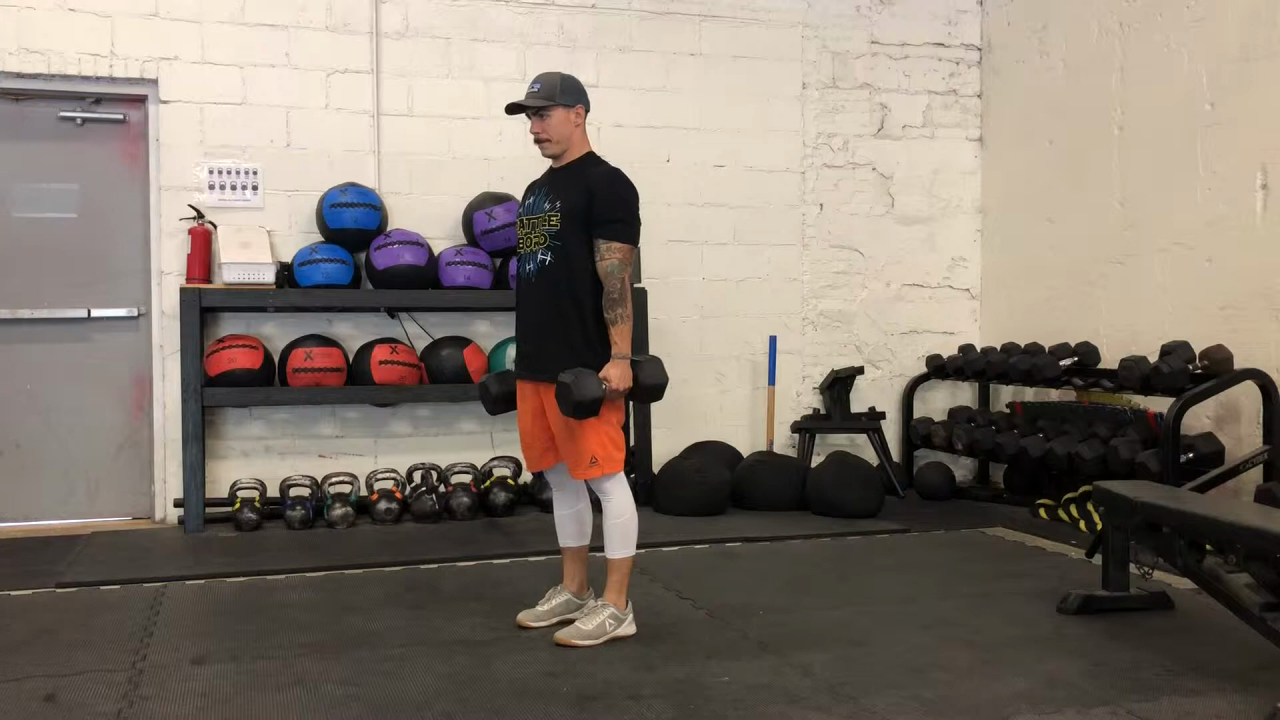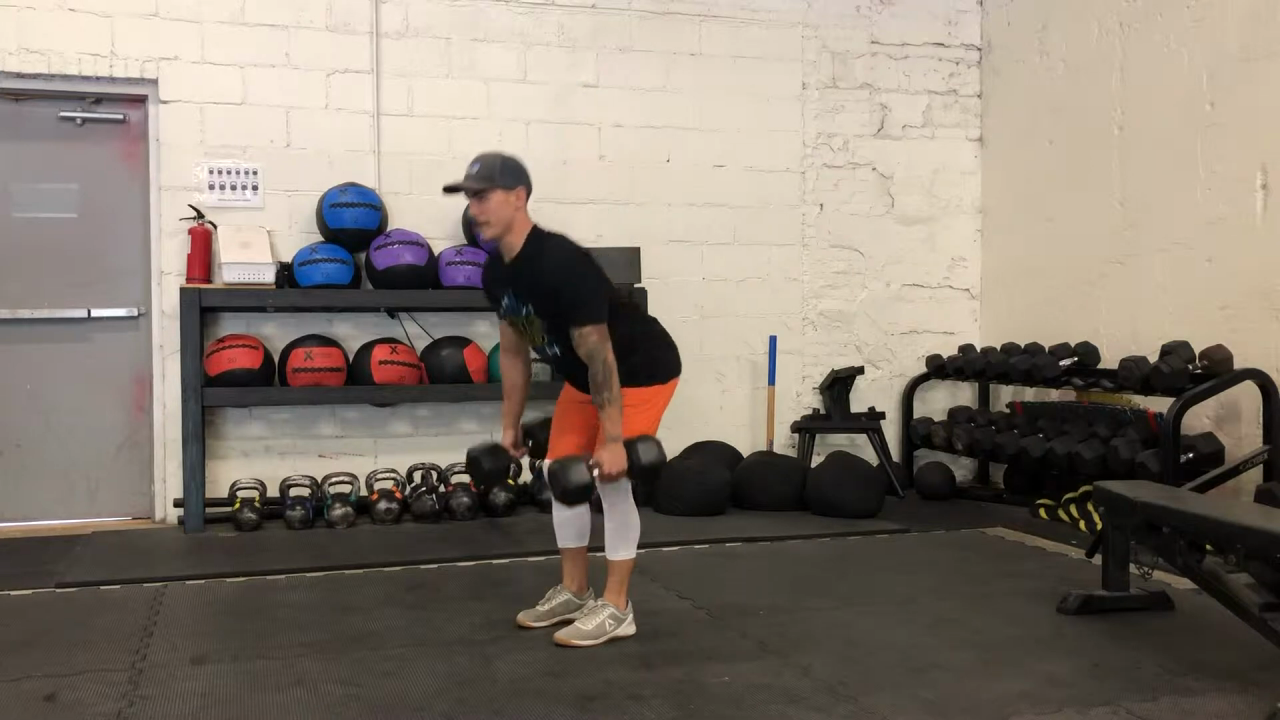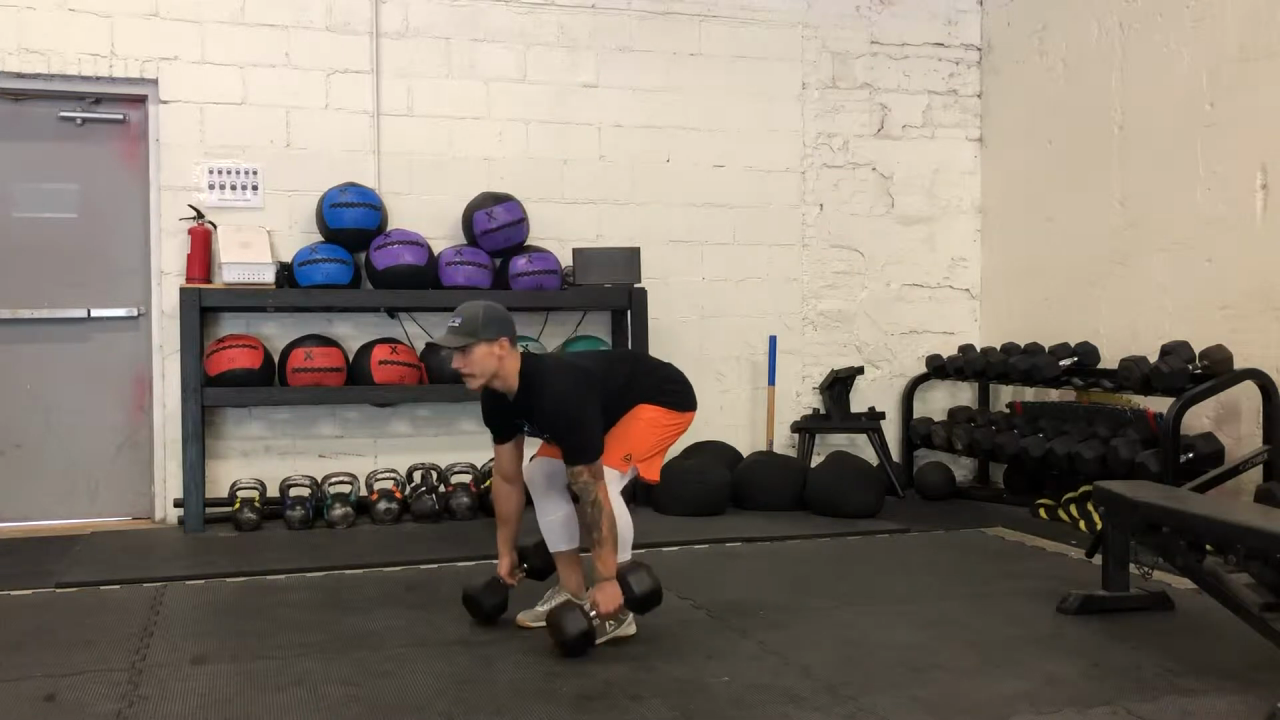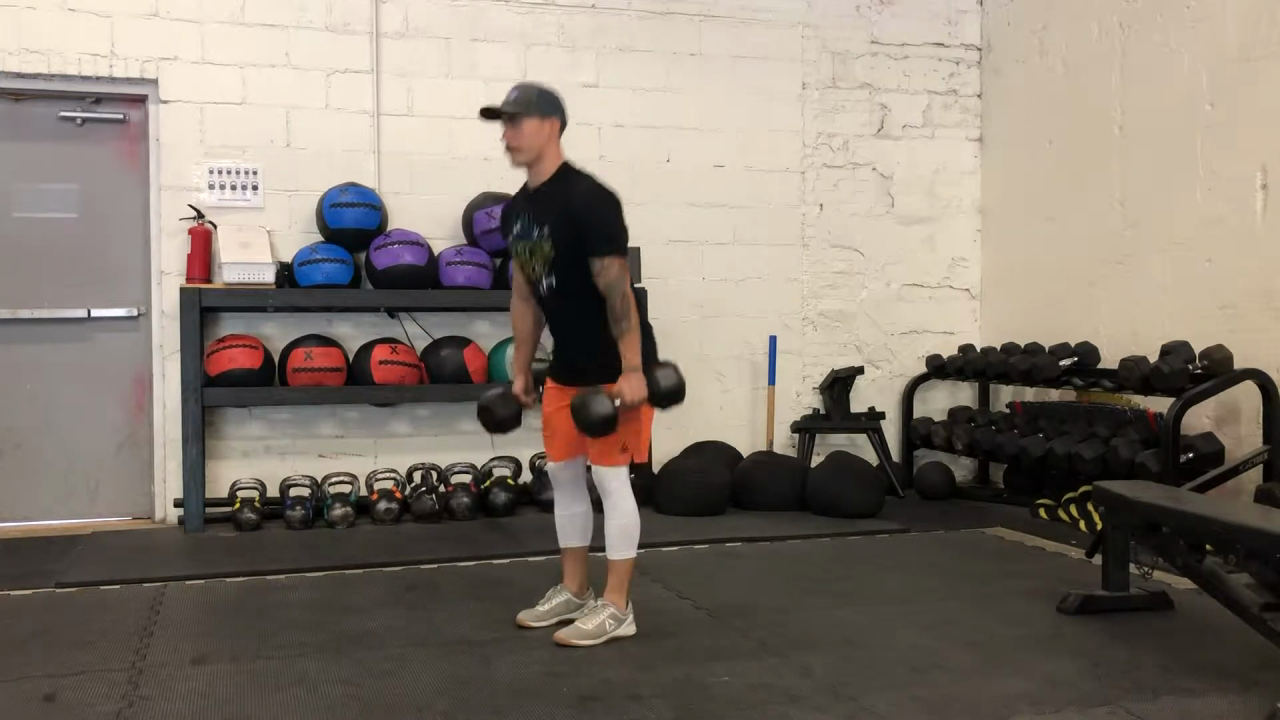
dt=0.7s
person 1, frame 1
left shoulder: (605, 184)
right shoulder: (537, 190)
left elbow: (615, 278)
left wrist: (620, 358)
right wrist: (525, 359)
left hip: (585, 366)
right hip: (537, 365)
left knee: (604, 477)
right knee: (560, 477)
left ankle: (616, 607)
right ankle: (573, 591)
person 1, frame 2
left shoulder: (561, 263)
right shoulder: (496, 272)
left elbow: (600, 355)
right elbow: (513, 352)
left wrist: (612, 441)
right wrist: (510, 424)
left hip: (642, 368)
right hip: (584, 375)
left knee: (610, 479)
left ankle: (616, 608)
right ankle: (573, 591)
person 1, frame 3
left shoulder: (559, 395)
right shoulder: (497, 398)
left elbow: (593, 496)
right elbow: (507, 479)
left wrist: (607, 580)
right wrist: (506, 553)
left hip: (662, 400)
right hip: (609, 402)
left knee: (604, 480)
right knee: (540, 475)
left ankle: (614, 611)
right ankle: (571, 591)
person 1, frame 4
left shoulder: (586, 199)
right shoulder: (516, 209)
left elbow: (617, 287)
right elbow: (525, 296)
left wrist: (632, 372)
right wrist: (521, 370)
left hip: (614, 366)
right hip: (568, 366)
left knee: (608, 475)
right knee: (563, 472)
left ankle: (616, 606)
right ankle: (573, 592)
